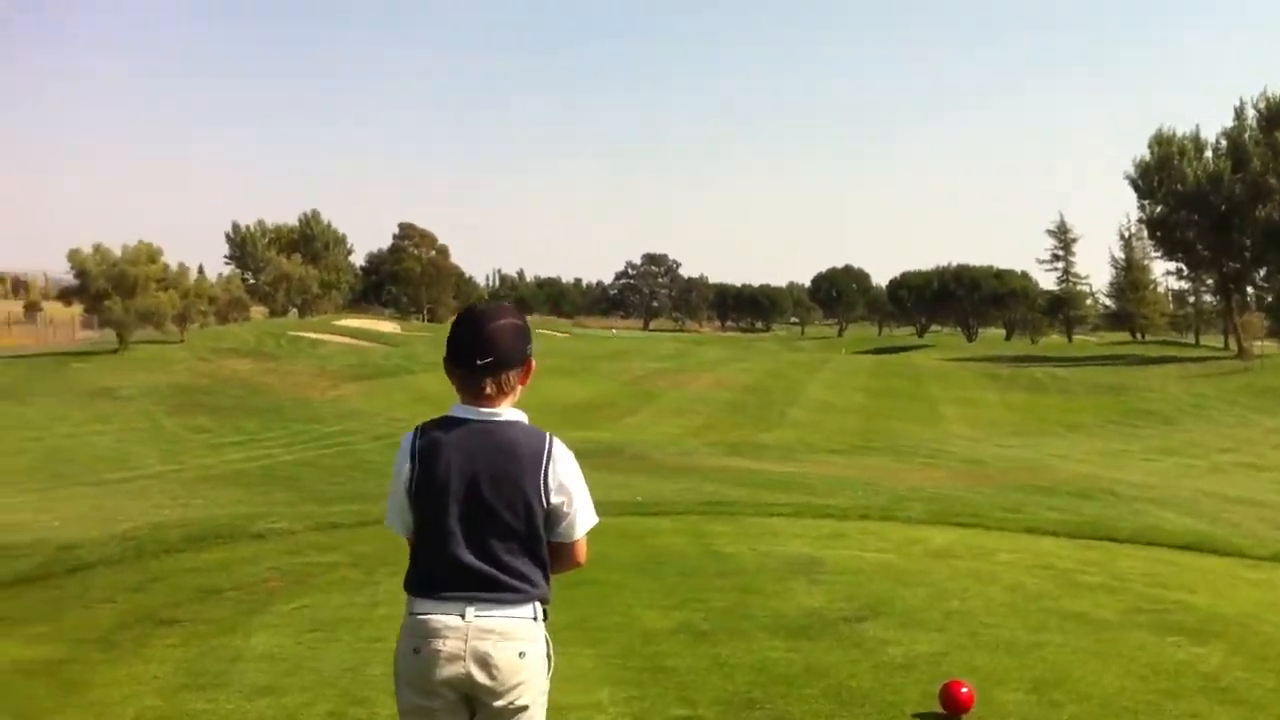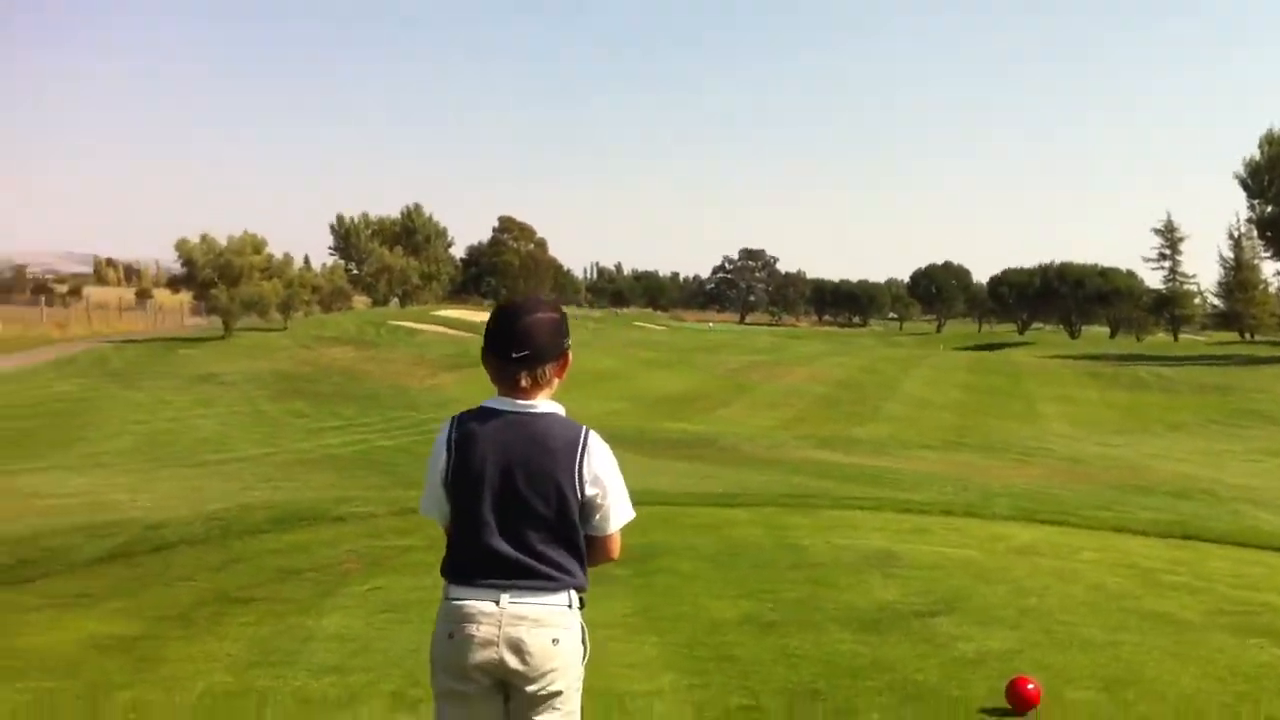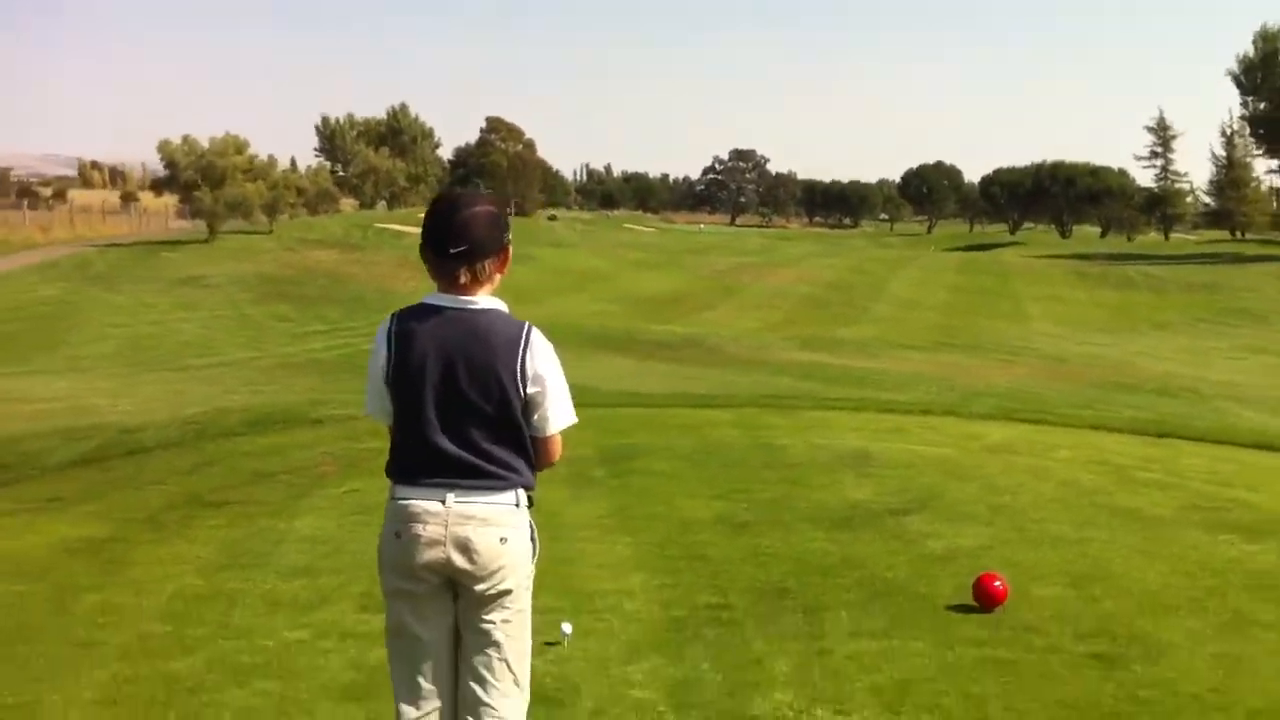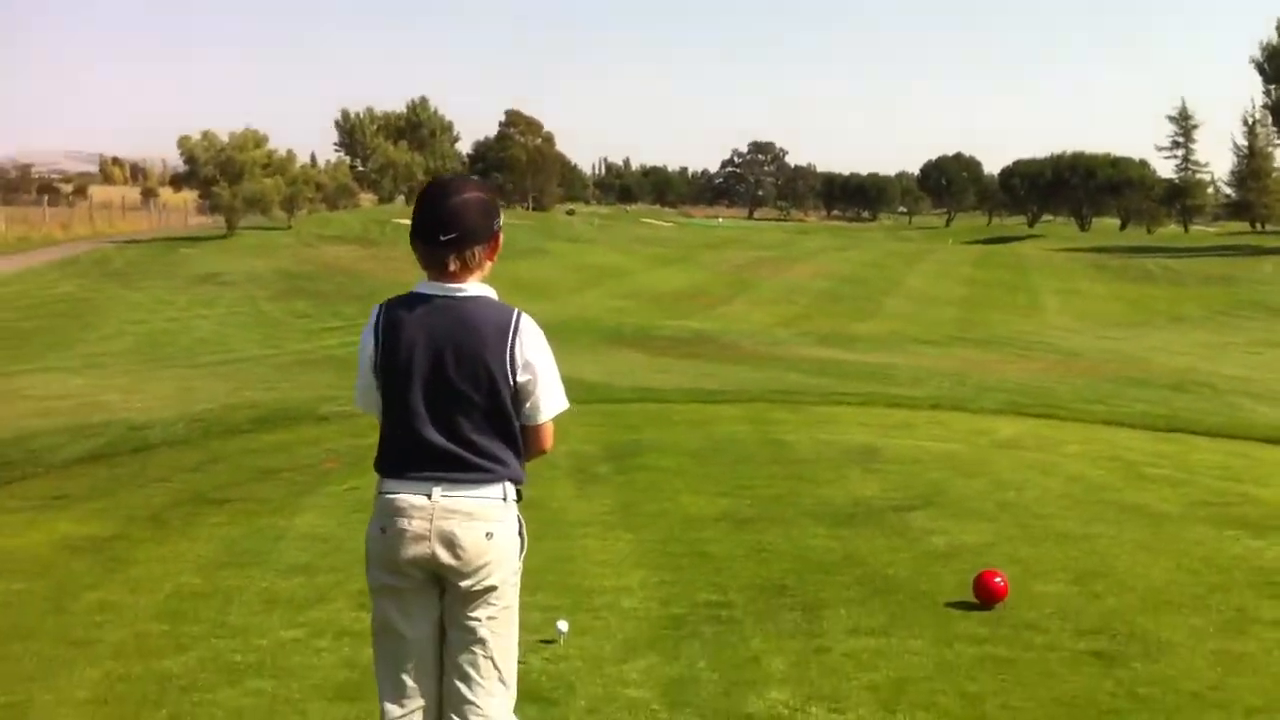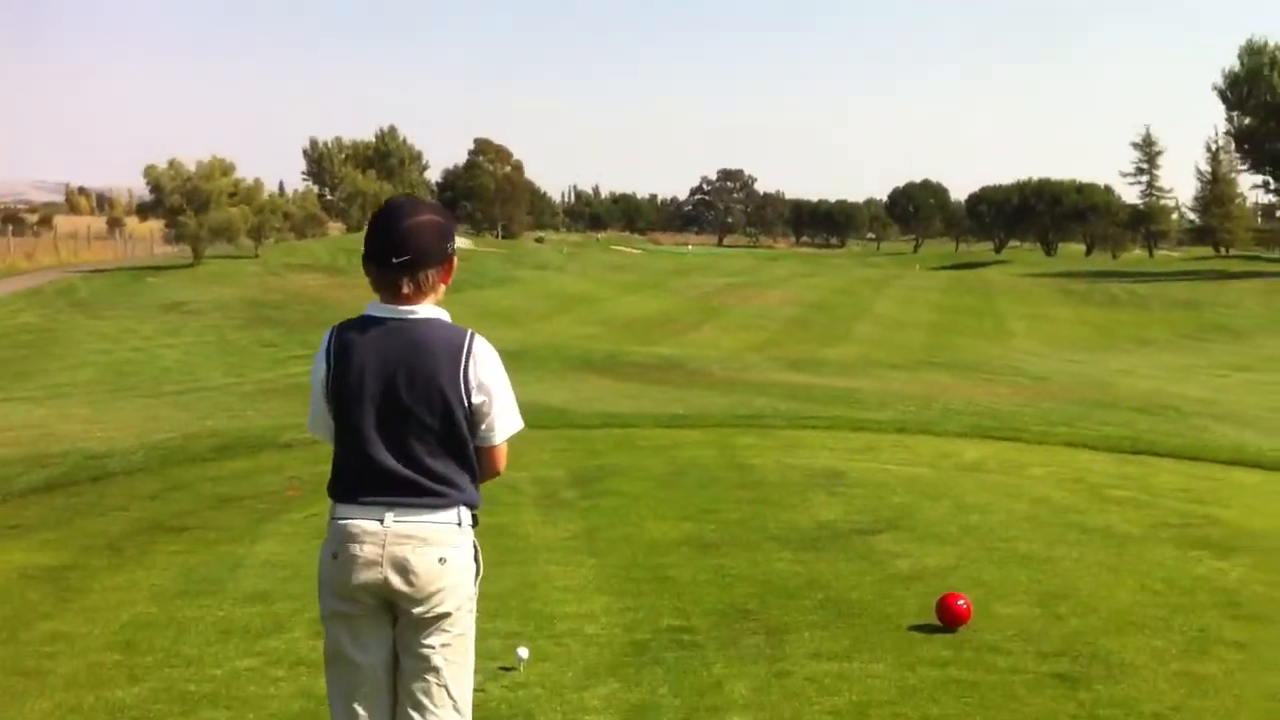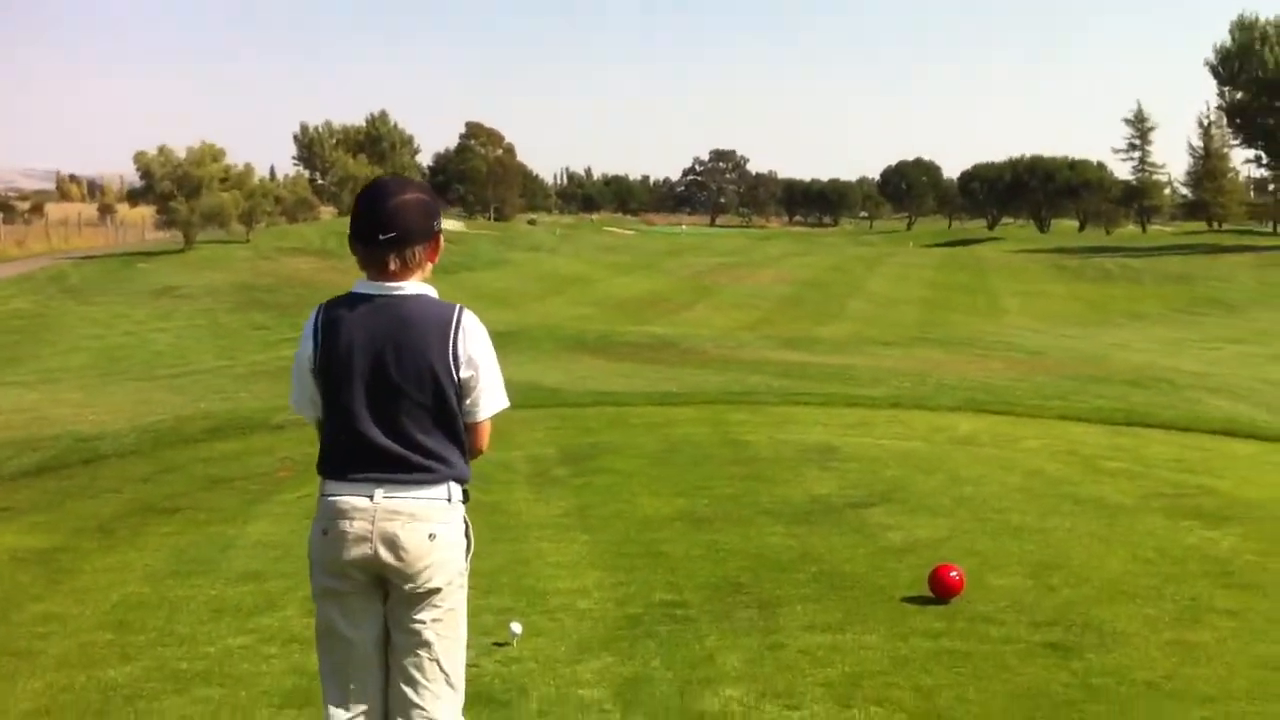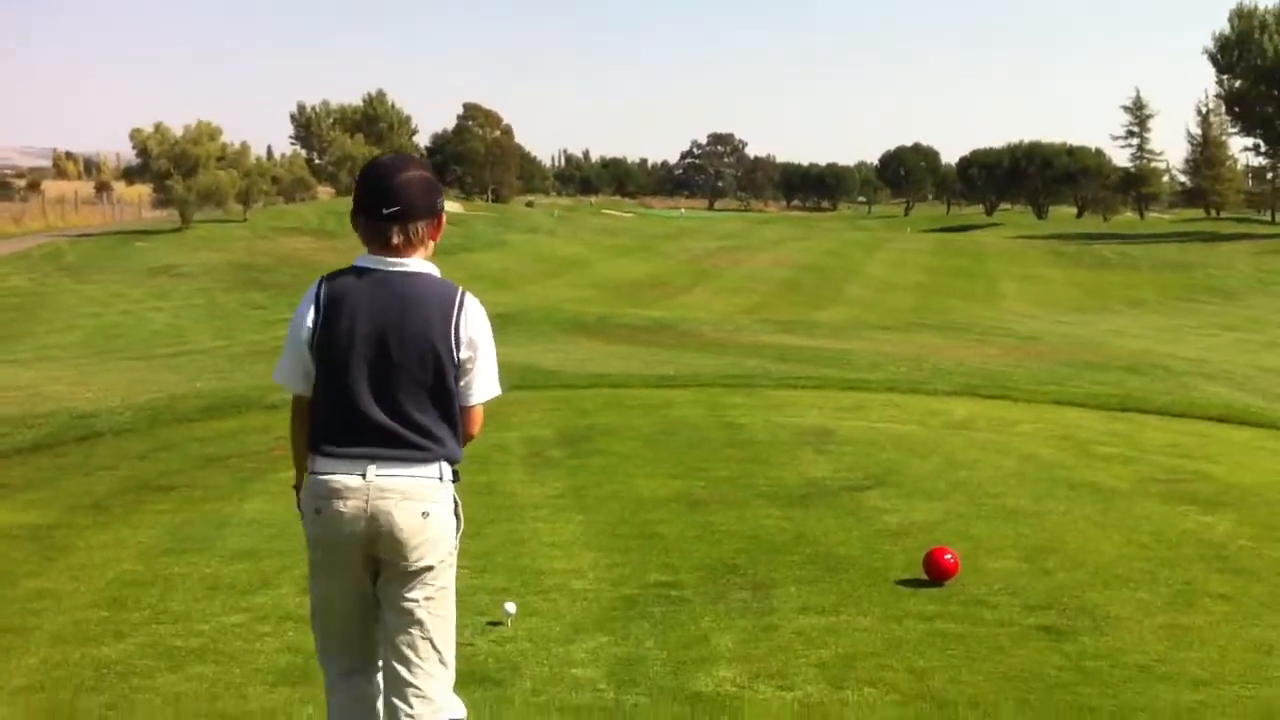
dt=0.2s
person 1, frame 1
left shoulder: (418, 445)
right shoulder: (549, 454)
left elbow: (414, 540)
right elbow: (573, 554)
left hip: (430, 632)
right hip: (513, 635)
person 1, frame 2
left shoulder: (457, 435)
right shoulder: (584, 446)
left elbow: (449, 528)
right elbow: (607, 547)
left hip: (465, 618)
right hip: (547, 623)
person 1, frame 3
left shoulder: (395, 333)
right shoulder: (526, 342)
left elbow: (393, 426)
right elbow: (549, 451)
left hip: (413, 518)
right hip: (496, 523)
person 1, frame 4
left shoulder: (385, 323)
right shoulder: (516, 330)
left elbow: (384, 418)
right elbow: (540, 440)
left hip: (401, 513)
right hip: (483, 517)
person 1, frame 5
left shoulder: (337, 346)
right shoulder: (470, 351)
left elbow: (339, 442)
right elbow: (493, 462)
left hip: (352, 539)
right hip: (437, 542)
person 1, frame 6
left shoulder: (323, 324)
right shoulder: (459, 327)
left elbow: (323, 428)
right elbow: (477, 440)
left hip: (342, 516)
right hip: (428, 518)
person 1, frame 7
left shoulder: (321, 299)
right shoulder: (459, 308)
left elbow: (302, 411)
right elbow: (469, 424)
left wrist: (305, 484)
left hip: (334, 489)
right hip: (420, 495)
left knee: (347, 659)
